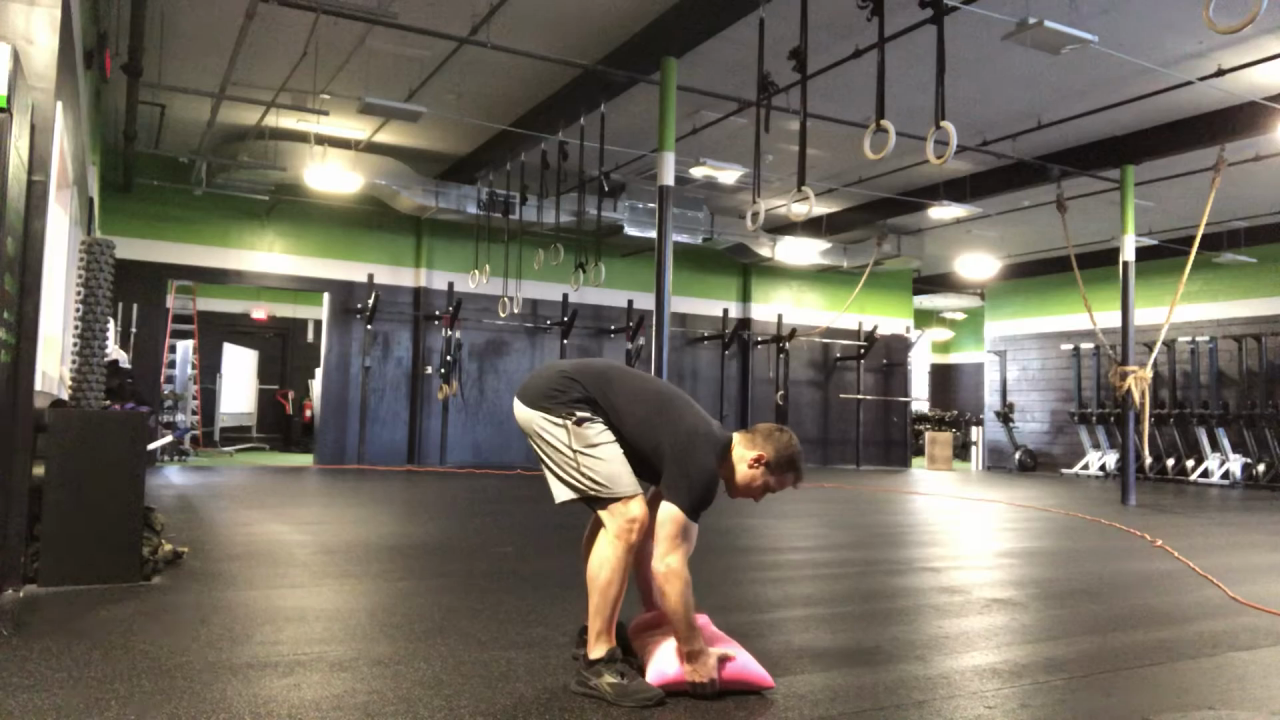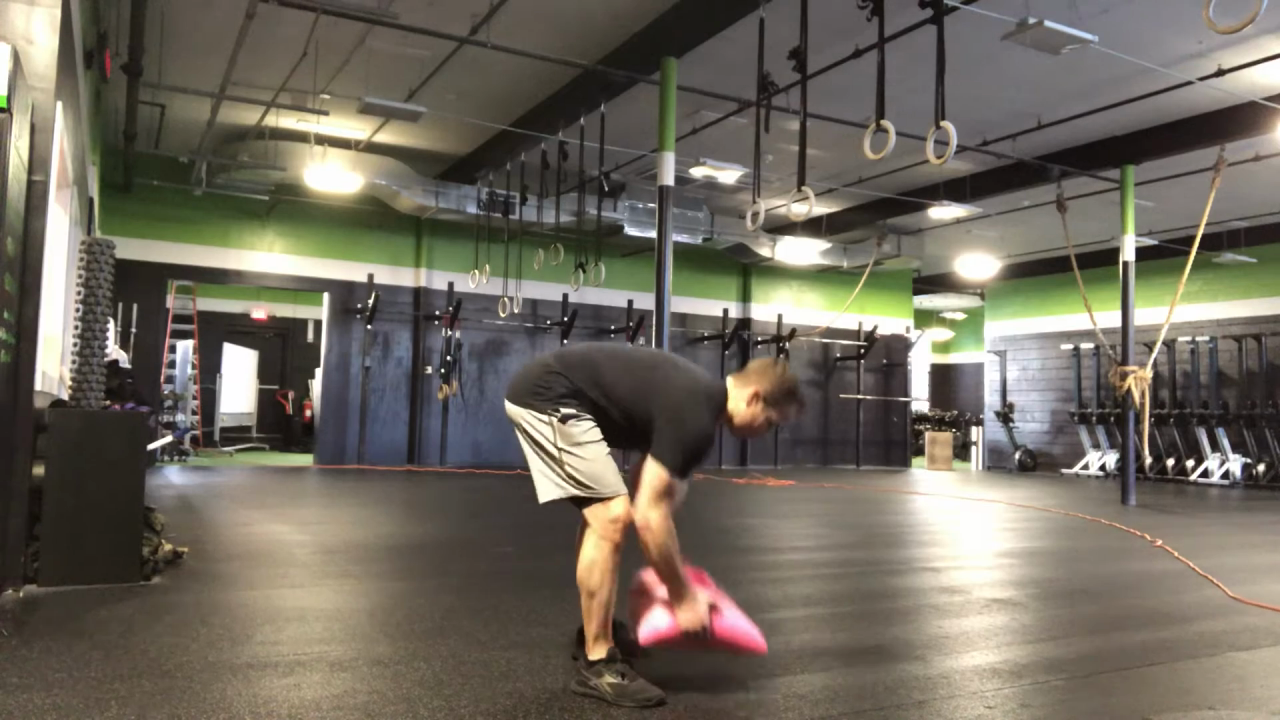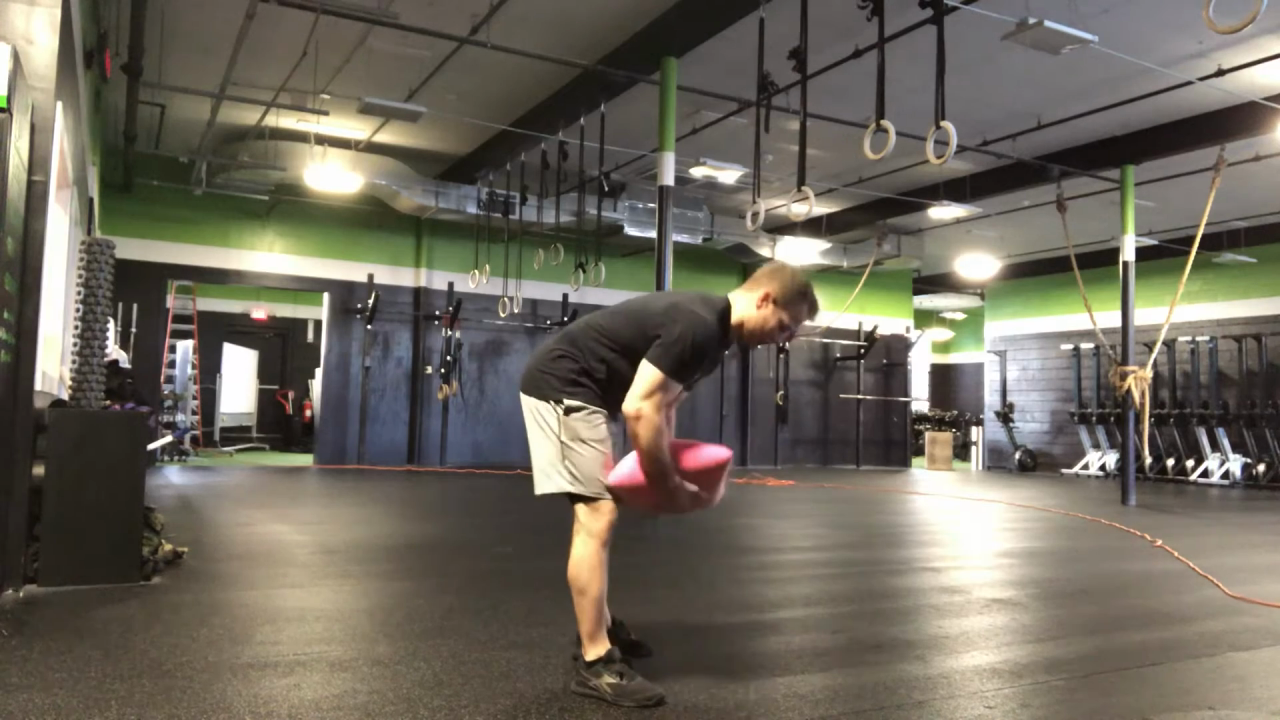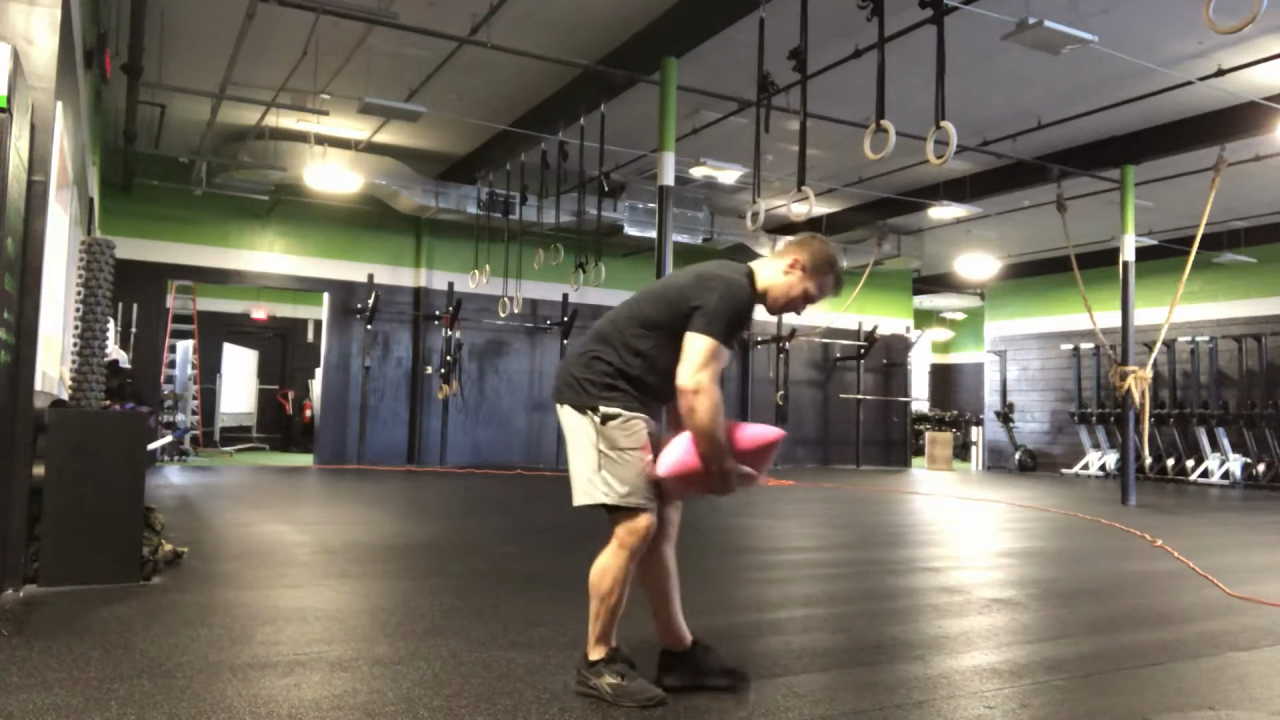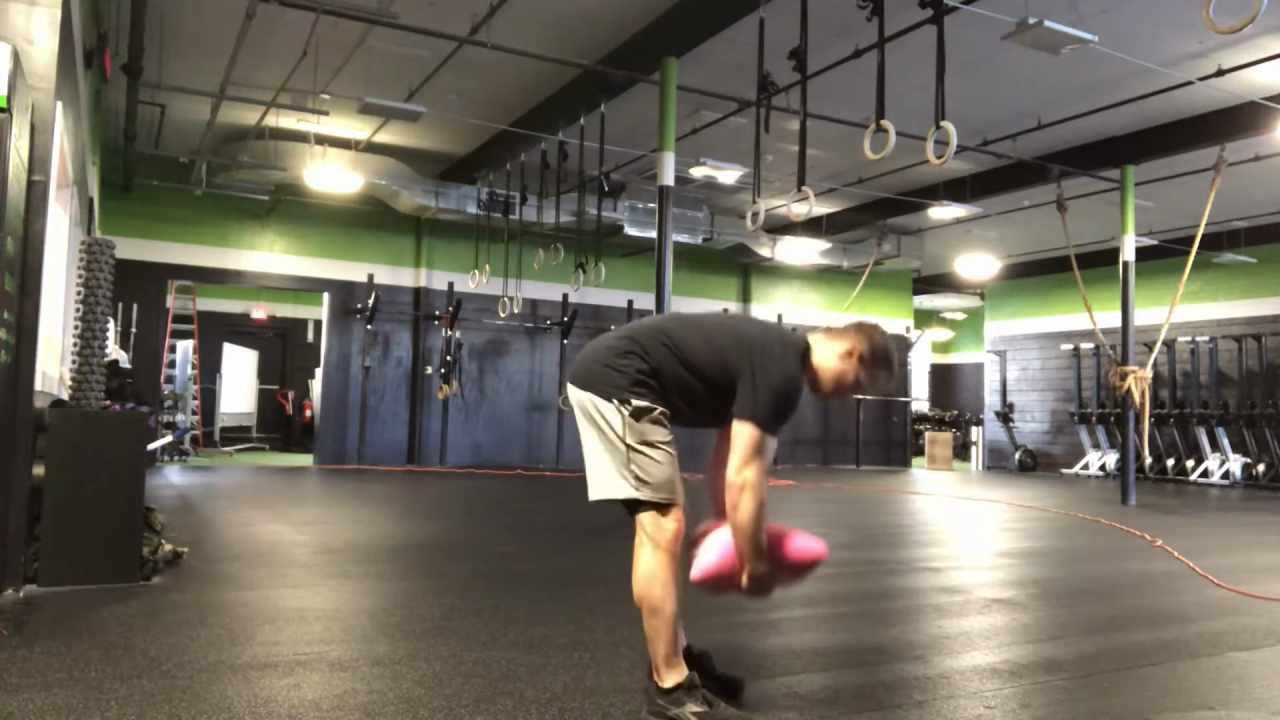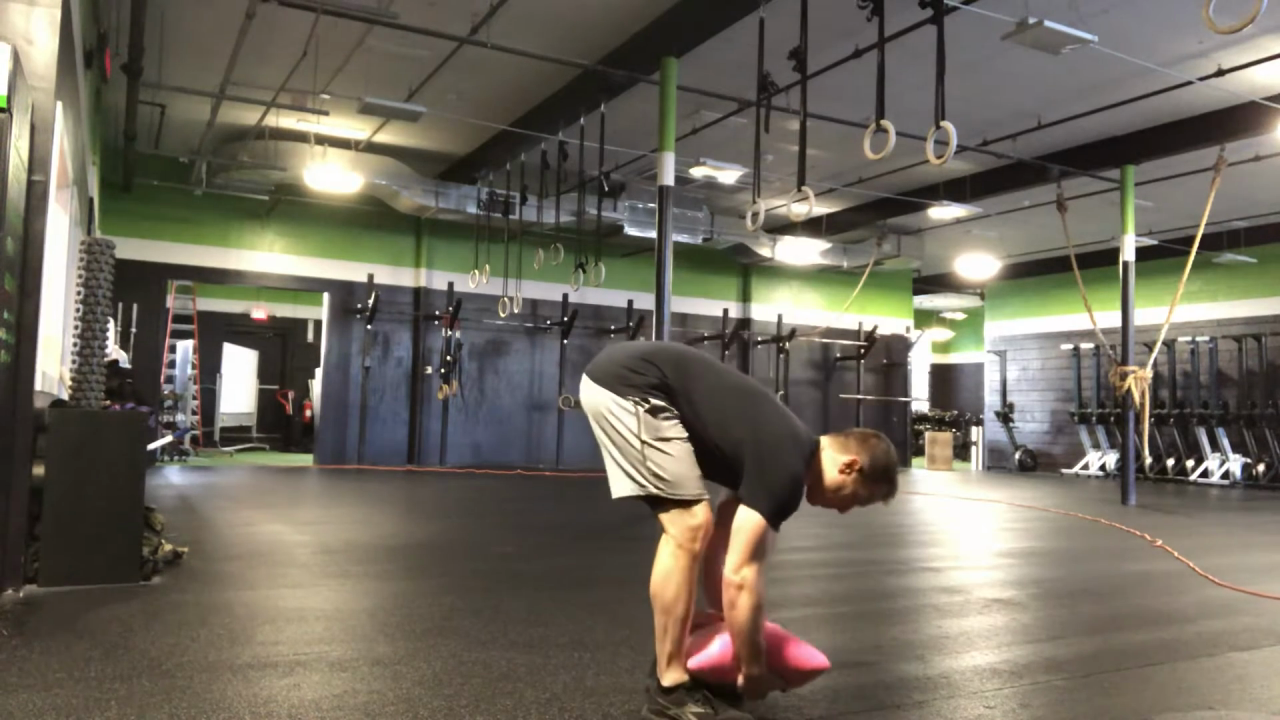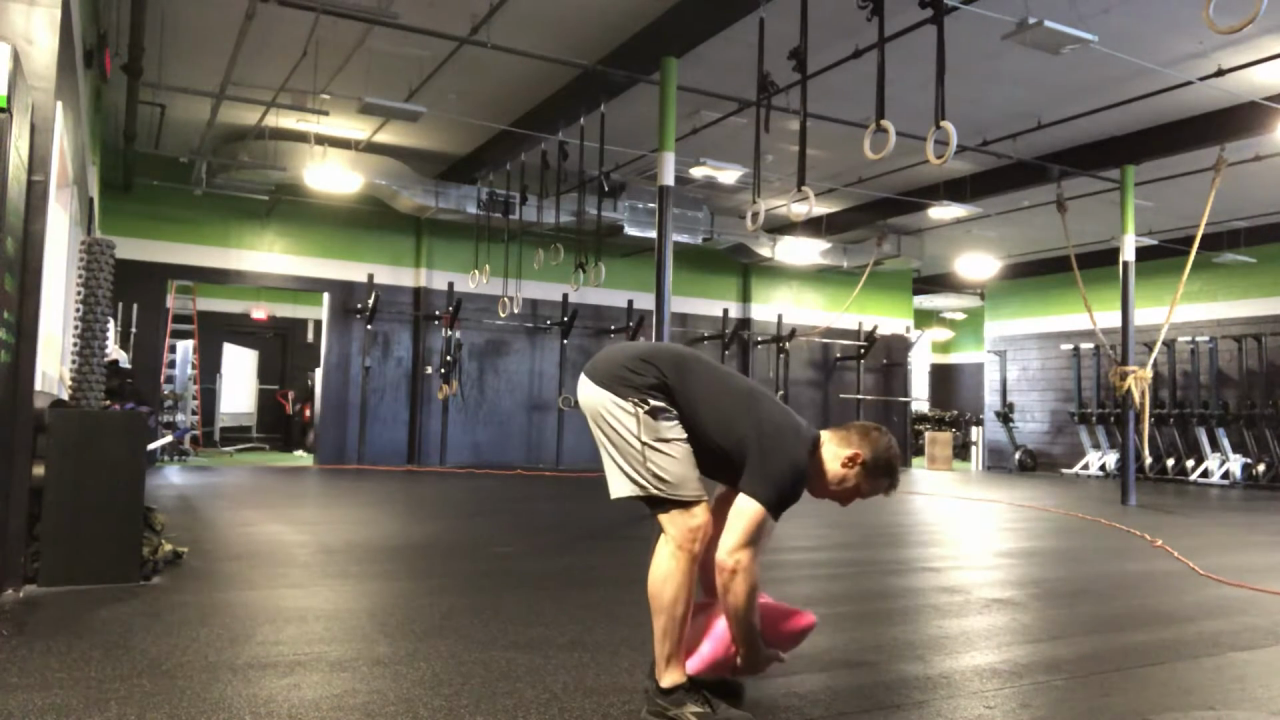
dt=0.5s
person 1, frame 1
left shoulder: (703, 445)
right shoulder: (701, 463)
left elbow: (651, 534)
right elbow: (668, 564)
left wrist: (655, 616)
right wrist: (695, 655)
left hip: (546, 395)
right hip: (556, 401)
left knee: (613, 515)
right knee: (626, 519)
left ankle: (597, 632)
right ankle: (598, 663)
person 1, frame 2
left shoulder: (699, 393)
right shoulder: (696, 414)
left elbow: (648, 498)
right elbow: (649, 515)
left wrist: (653, 569)
right wrist: (684, 601)
left hip: (543, 391)
right hip: (549, 397)
left knee: (599, 514)
right knee: (609, 517)
left ankle: (596, 632)
right ankle: (598, 664)
person 1, frame 3
left shoulder: (711, 328)
right shoulder: (698, 326)
left elbow: (661, 402)
right elbow: (640, 410)
left wrist: (669, 470)
right wrist: (671, 487)
left hip: (572, 388)
right hip: (560, 387)
left knee: (599, 511)
right knee: (597, 516)
left ankle: (600, 627)
right ankle: (596, 663)
person 1, frame 4
left shoulder: (725, 287)
right shoulder: (731, 290)
left elbow: (679, 381)
right elbow: (696, 384)
left wrist: (691, 452)
right wrist: (722, 466)
left hip: (622, 396)
right hip: (599, 394)
left knee: (662, 516)
right knee: (635, 526)
left ankle: (679, 654)
right ankle: (598, 663)
person 1, frame 5
left shoulder: (775, 354)
right shoulder: (781, 369)
left elbow: (729, 464)
right elbow: (744, 477)
left wrist: (729, 530)
right wrist: (755, 565)
left hip: (608, 377)
right hip: (615, 381)
left knee: (665, 530)
right knee: (663, 530)
left ankle: (677, 657)
person 1, frame 6
left shoulder: (783, 449)
right shoulder: (786, 468)
left elbow: (720, 543)
right elbow: (739, 574)
left wrist: (720, 620)
right wrist: (754, 671)
left hip: (614, 375)
right hip: (626, 384)
left knee: (687, 530)
right knee: (689, 530)
left ankle: (673, 662)
person 1, frame 7
left shoulder: (781, 445)
right shoulder: (789, 461)
left elbow: (716, 542)
right elbow: (732, 559)
right wrist: (751, 650)
left hip: (613, 377)
right hip: (626, 384)
left knee: (685, 530)
right knee: (687, 532)
left ankle: (672, 660)
